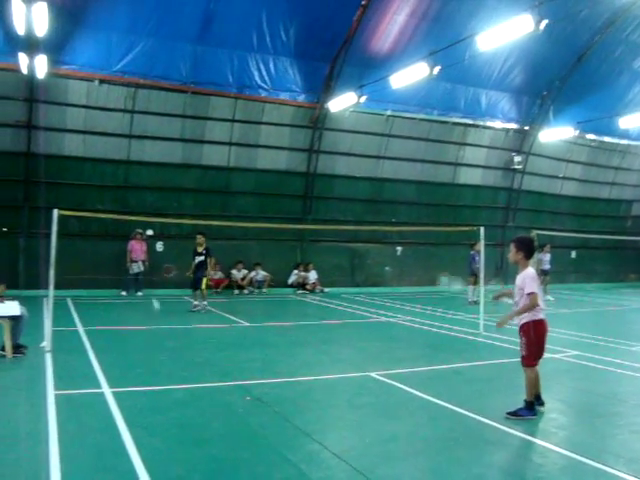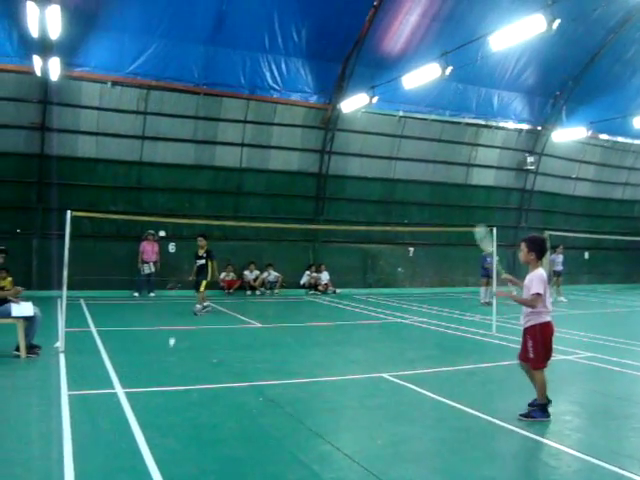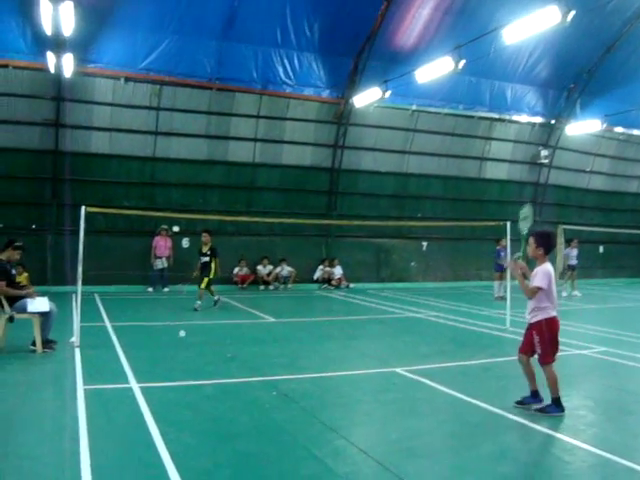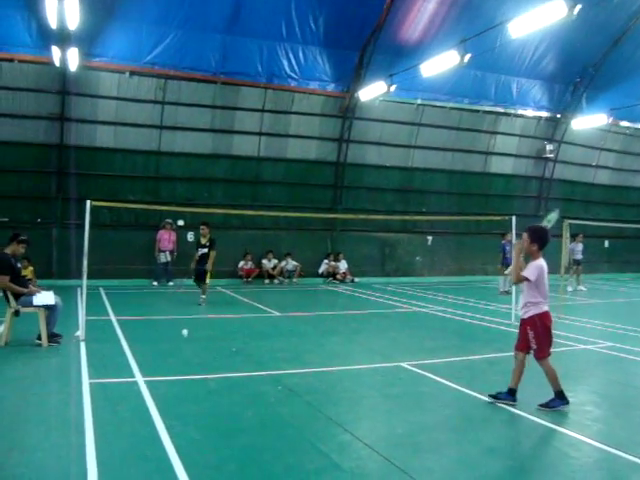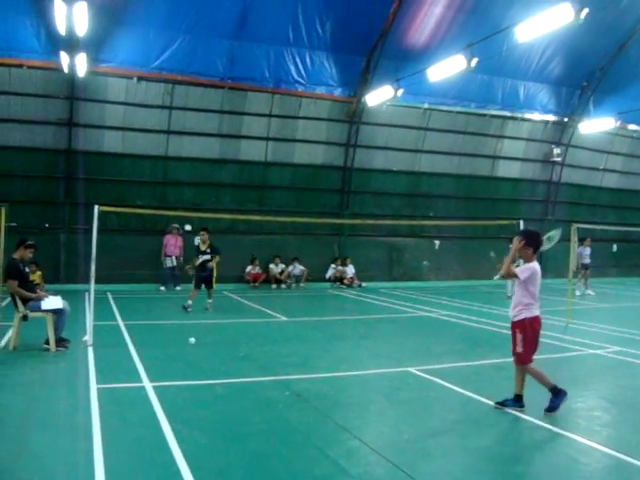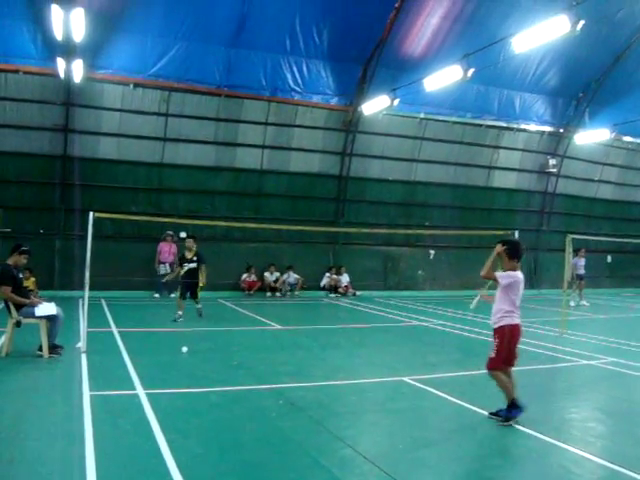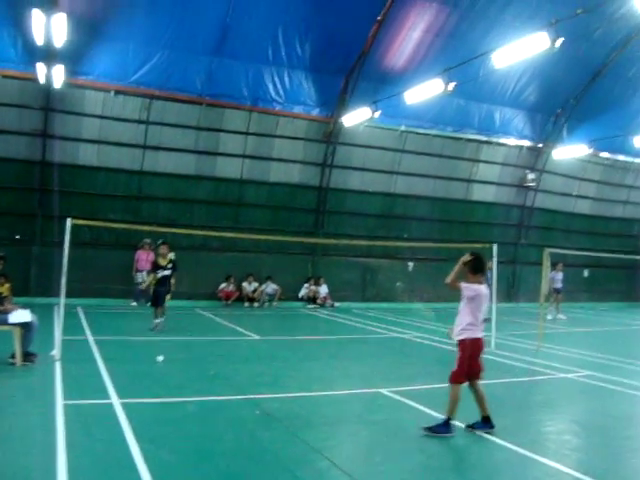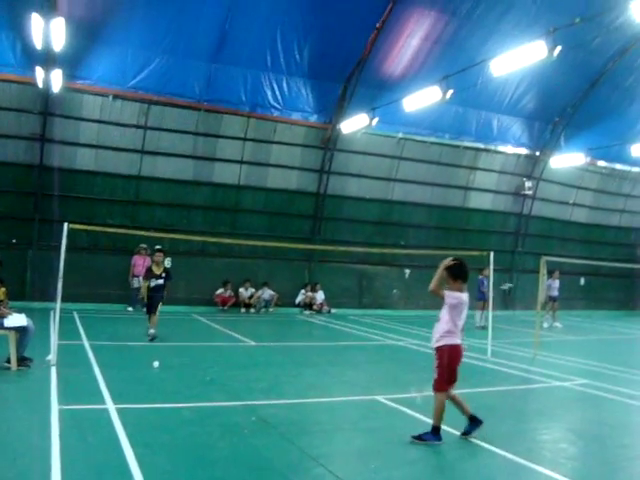
dt=0.2s
person 1, frame 1
left shoulder: (529, 275)
right shoulder: (523, 274)
left elbow: (533, 302)
left wrist: (509, 316)
right wrist: (507, 293)
left hip: (532, 324)
right hip: (529, 323)
left knee: (528, 365)
right knee: (531, 364)
left ankle: (529, 407)
right ankle: (537, 398)
person 1, frame 2
left shoulder: (538, 275)
right shoulder: (533, 274)
left elbow: (533, 302)
left wrist: (510, 295)
right wrist: (514, 281)
left hip: (539, 326)
right hip: (533, 326)
left knee: (536, 367)
right knee: (524, 363)
left ankle: (542, 409)
right ankle: (542, 397)
person 1, frame 3
left shoulder: (544, 270)
right shoulder: (540, 269)
left elbow: (530, 294)
left wrist: (517, 274)
right wrist: (524, 271)
left hip: (544, 321)
right hip: (536, 321)
left knee: (546, 363)
right knee: (523, 356)
left ankle: (557, 404)
right ankle: (534, 395)
person 1, frame 4
left shoulder: (537, 265)
right shoulder: (534, 264)
left elbow: (515, 279)
right elbow: (523, 277)
left wrist: (516, 256)
right wrist: (519, 260)
left hip: (537, 317)
right hip: (529, 316)
left knee: (542, 359)
right knee: (519, 354)
left ankle: (560, 397)
right ankle: (511, 393)
person 1, frame 5
left shoulder: (530, 268)
right shoulder: (527, 267)
left elbow: (504, 274)
left wrist: (513, 252)
left hip: (527, 320)
right hip: (521, 319)
left knee: (524, 364)
right knee: (519, 361)
left ankle: (556, 392)
right ankle: (517, 399)
person 1, frame 6
left shoulder: (513, 276)
right shoulder: (513, 276)
left elbow: (484, 274)
left wrist: (494, 254)
left hip: (507, 328)
right hip: (505, 327)
left knee: (493, 369)
right knee: (505, 370)
left ankle: (515, 405)
right ankle: (511, 408)
person 1, frame 7
left shoulder: (477, 290)
right shoulder: (480, 290)
left elbow: (449, 281)
left wrist: (460, 263)
left hip: (469, 341)
right hip: (471, 340)
left knee: (455, 382)
right knee: (473, 382)
left ankle: (446, 424)
right ankle: (486, 420)
person 1, frame 8
left shoulder: (459, 298)
right shoulder: (458, 298)
left elbow: (433, 289)
left wrist: (441, 267)
left hip: (447, 348)
right hip: (448, 347)
left knee: (440, 391)
right knee: (446, 390)
left ankle: (435, 433)
right ankle: (472, 419)
